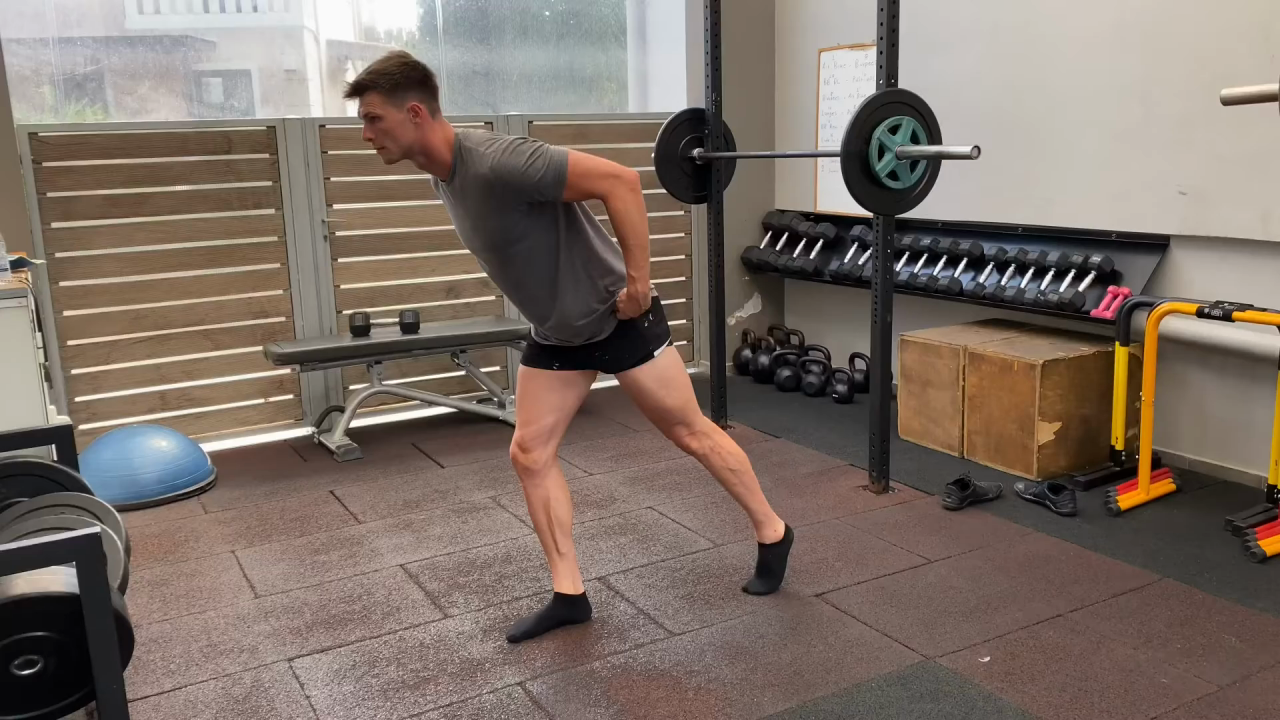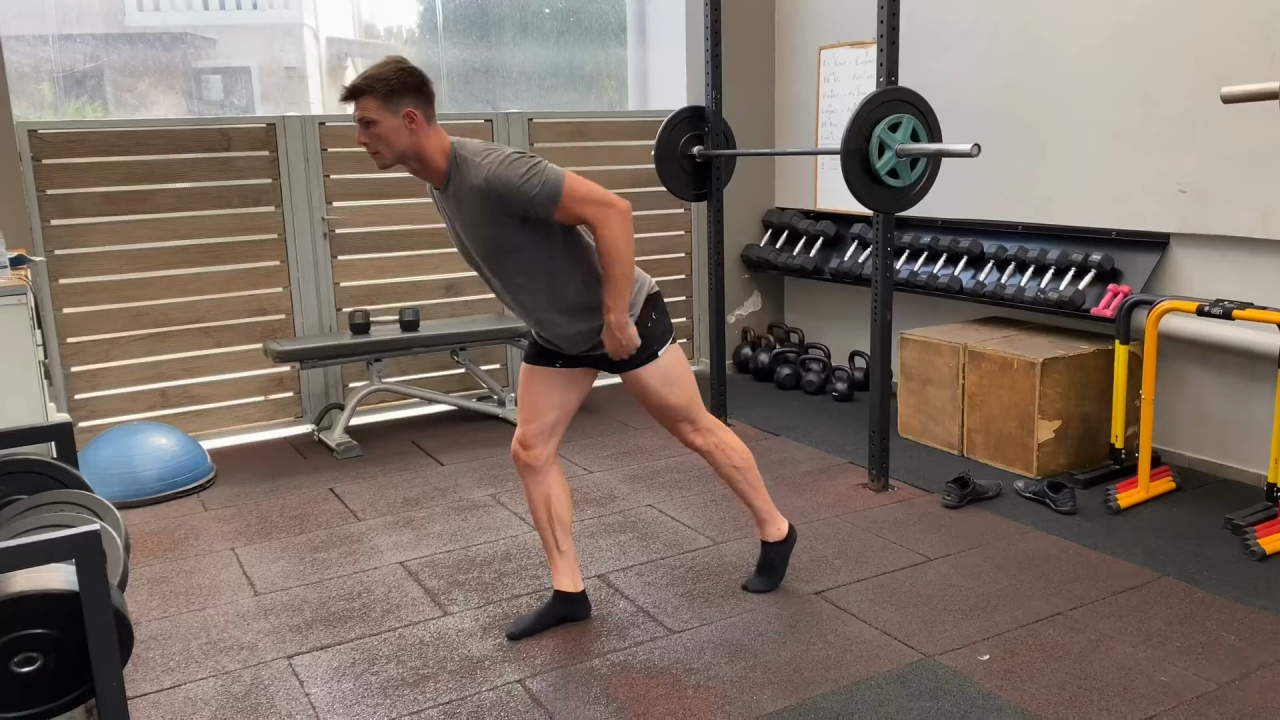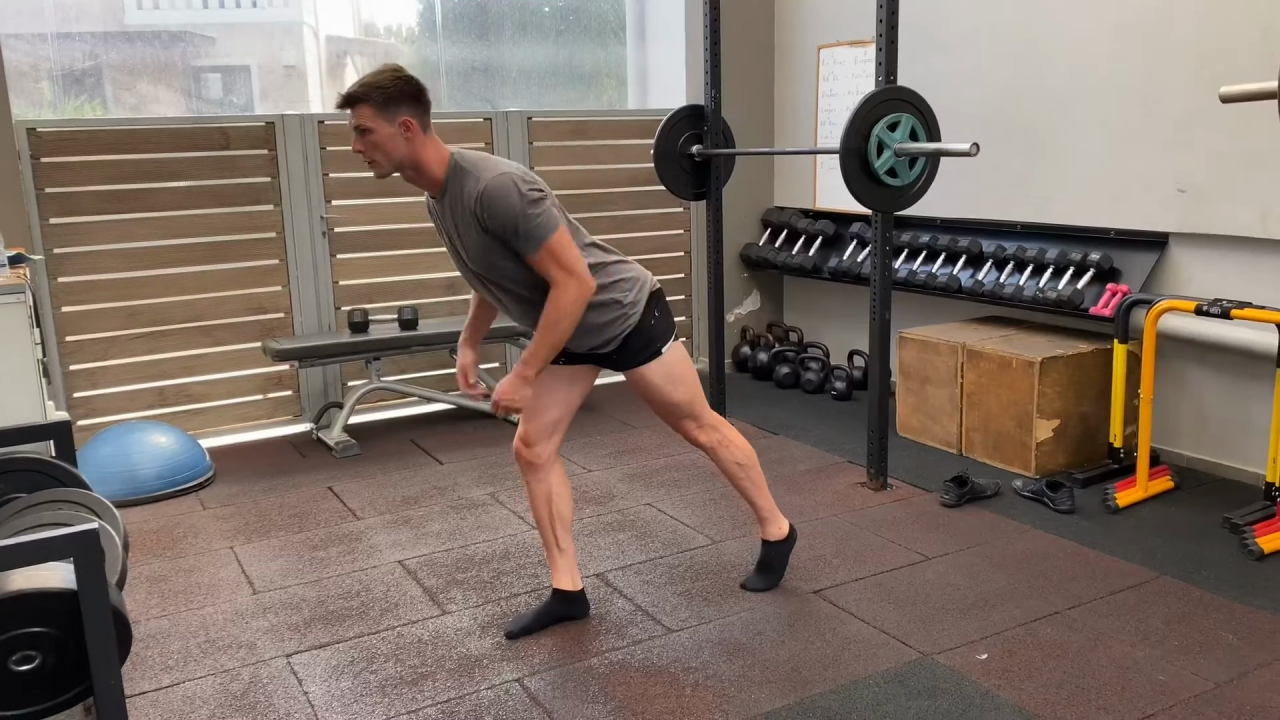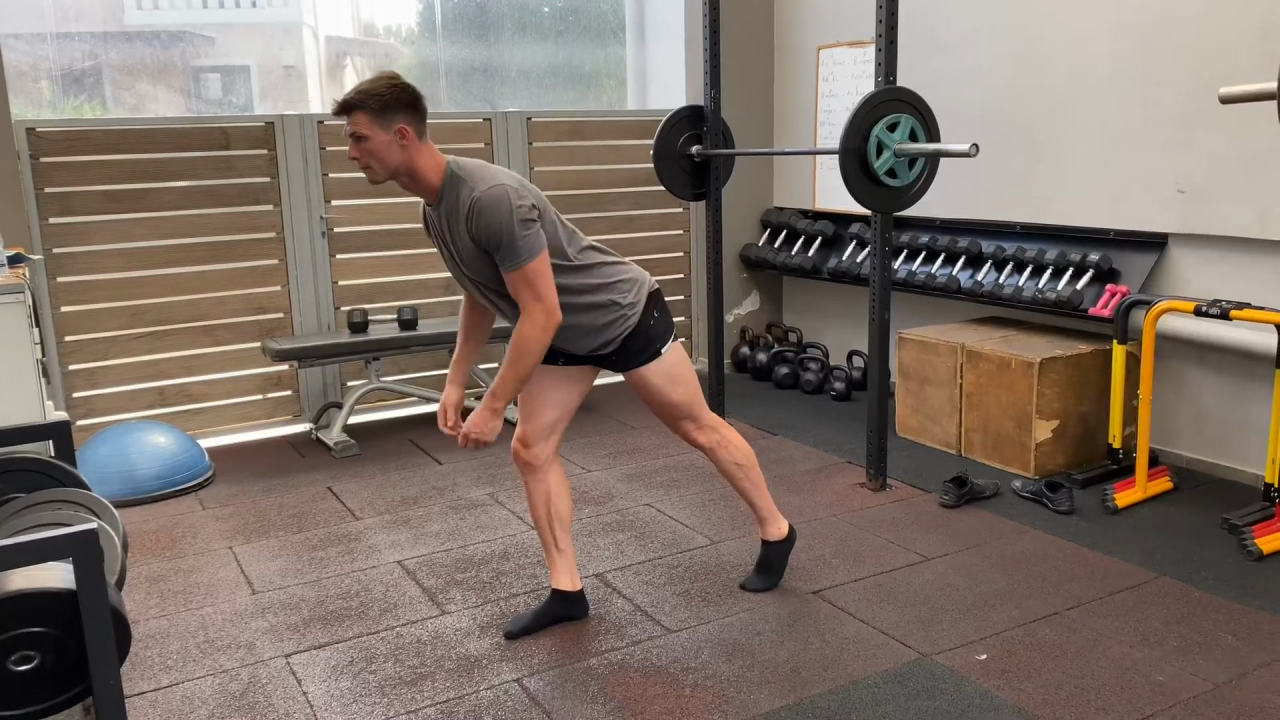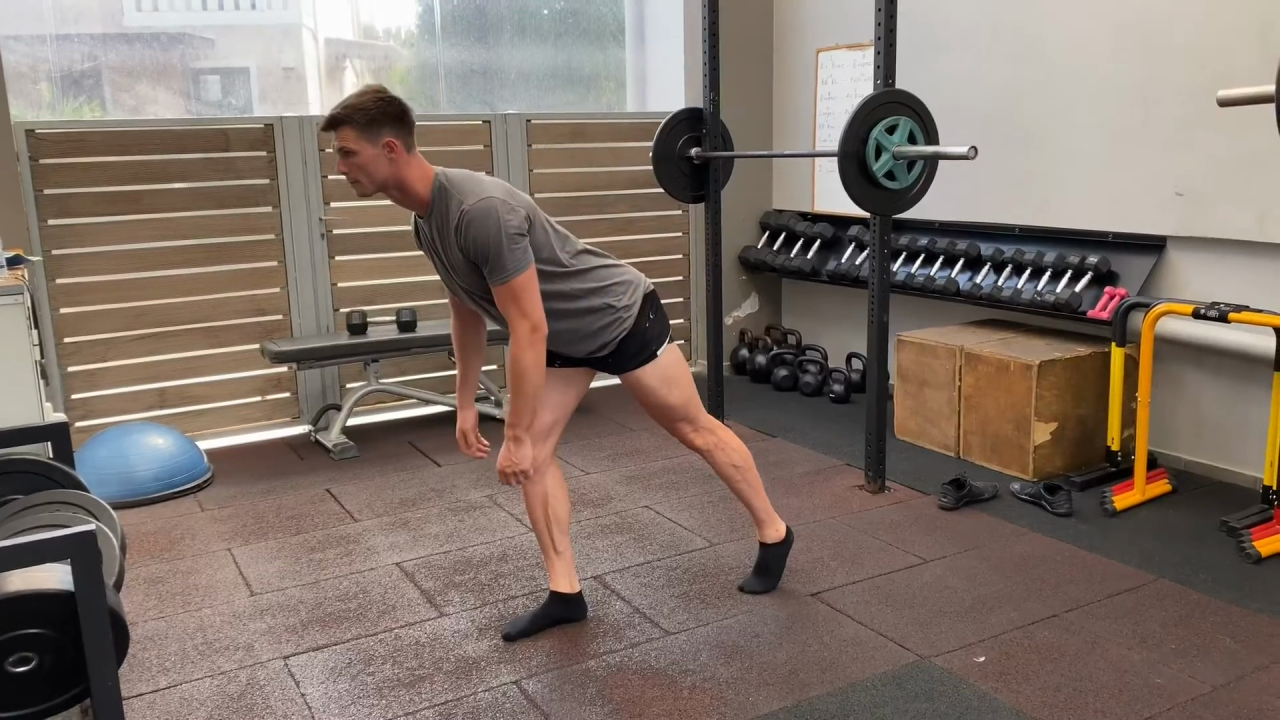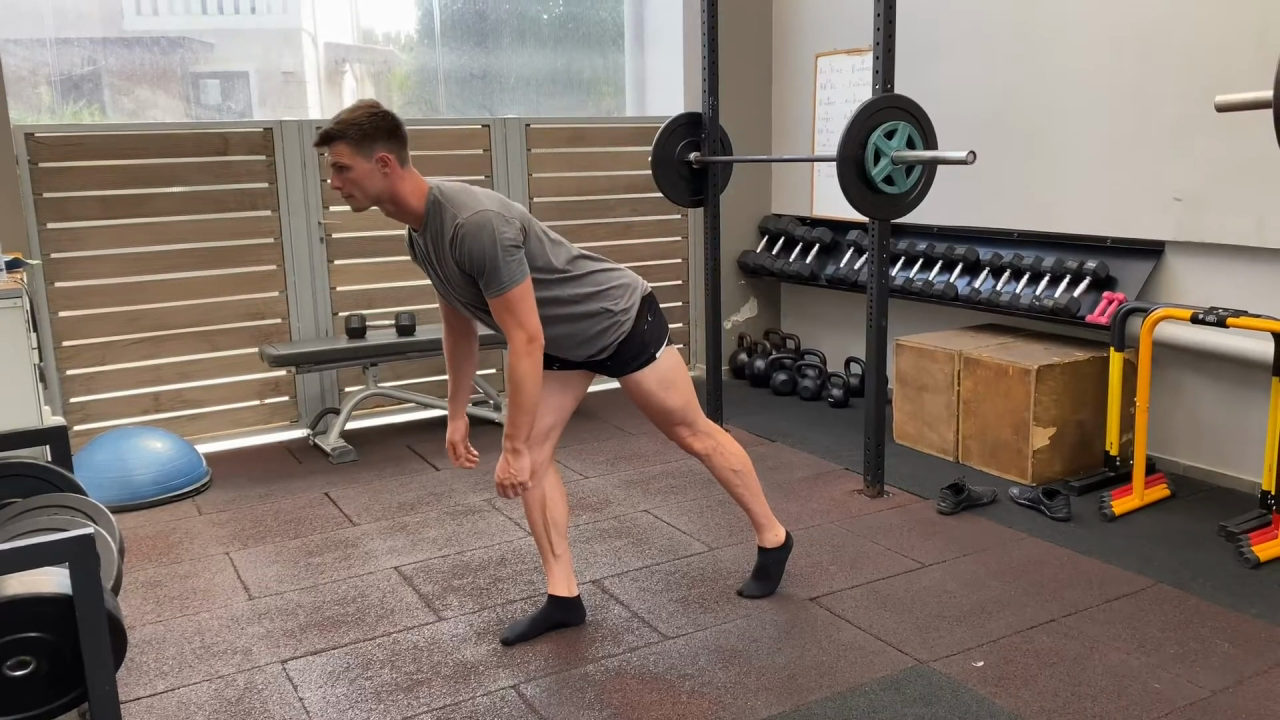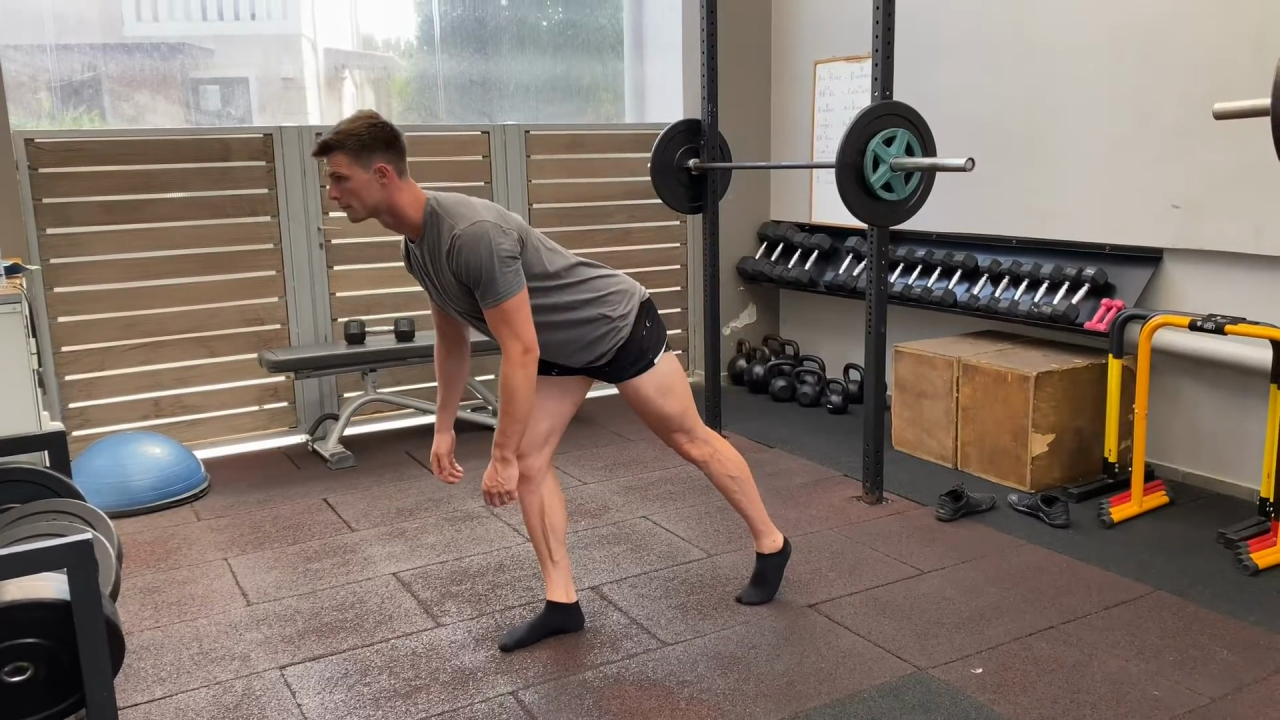
dt=0.3s
person 1, frame 1
left shoulder: (499, 162)
right shoulder: (442, 176)
left elbow: (620, 182)
left wrist: (637, 280)
left hip: (617, 317)
right hip: (556, 331)
left knee: (690, 432)
right knee: (530, 453)
left ankle: (772, 533)
right ankle: (569, 594)
person 1, frame 2
left shoulder: (494, 173)
right shoulder: (438, 184)
left elbow: (610, 210)
left wrist: (617, 316)
left hip: (621, 320)
right hip: (557, 331)
left knee: (695, 430)
right knee: (530, 451)
left ankle: (776, 531)
right ankle: (568, 591)
person 1, frame 3
left shoulder: (497, 189)
right shoulder: (438, 198)
left elbow: (577, 283)
left wrist: (524, 376)
right wrist: (468, 344)
left hip: (622, 313)
right hip: (564, 327)
left knee: (700, 427)
right knee: (532, 449)
left ankle: (776, 531)
right ankle: (567, 590)
person 1, frame 4
left shoulder: (493, 199)
right shoulder: (433, 208)
left elbow: (543, 314)
right elbow: (481, 294)
left wrist: (491, 409)
right wrist: (454, 382)
left hip: (625, 315)
right hip: (566, 333)
left knee: (698, 428)
right knee: (531, 450)
left ankle: (776, 531)
right ankle: (566, 590)
person 1, frame 5
left shoulder: (482, 211)
right shoulder: (425, 219)
left elbow: (528, 330)
right elbow: (468, 311)
left wrist: (515, 438)
right wrist: (466, 403)
left hip: (620, 317)
right hip: (565, 336)
left knee: (695, 430)
right knee: (534, 456)
left ankle: (774, 533)
right ankle: (565, 593)
person 1, frame 6
left shoulder: (477, 224)
right shoulder: (419, 231)
left elbow: (526, 342)
right elbow: (459, 323)
left wrist: (513, 449)
right wrist: (457, 414)
left hip: (619, 319)
right hip: (562, 339)
left knee: (693, 433)
right knee: (534, 458)
left ankle: (773, 538)
right ankle: (563, 596)
person 1, frame 7
left shoulder: (474, 235)
right shoulder: (415, 245)
left elbow: (521, 352)
right elbow: (452, 337)
left wrist: (500, 458)
right wrist: (444, 426)
left hip: (619, 326)
right hip: (561, 345)
left knee: (691, 440)
right knee: (530, 462)
left ankle: (771, 545)
right ankle: (561, 603)
